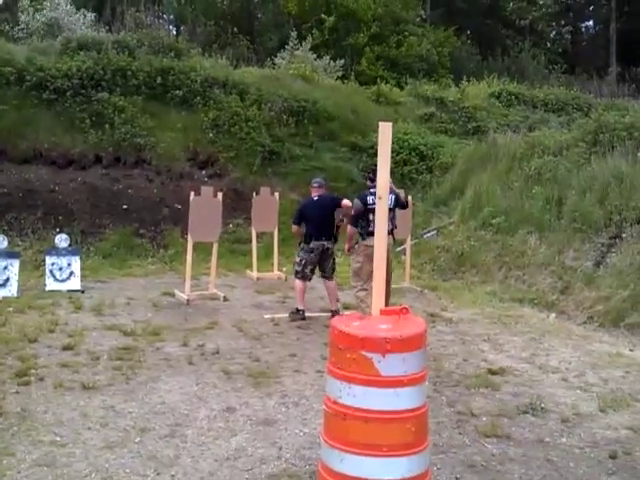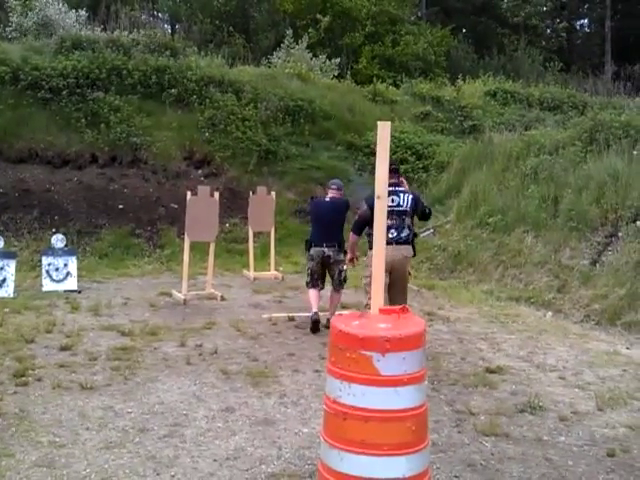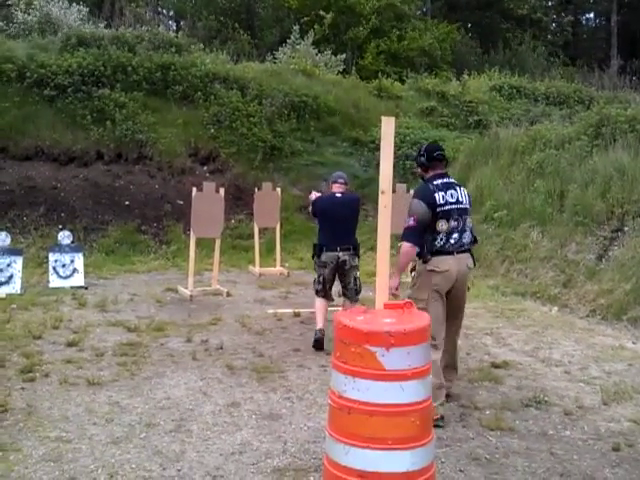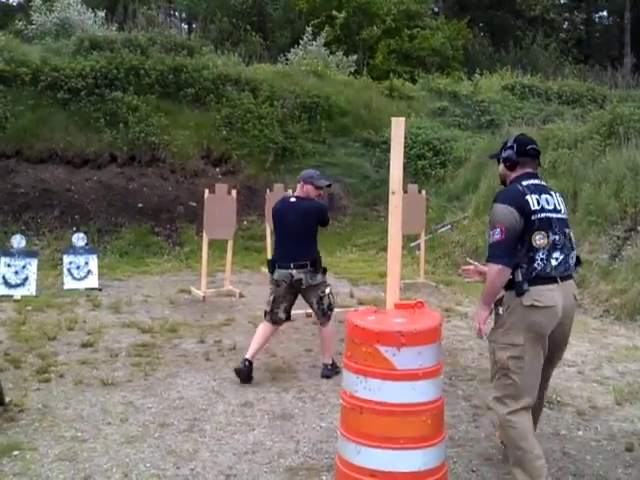
dt=1s
person 1, frame 1
left shoulder: (363, 197)
right shoulder: (392, 196)
left elbow: (353, 223)
right elbow: (405, 203)
left wrist: (348, 242)
right wrist: (392, 188)
left hip: (367, 243)
right hip: (386, 242)
left knee: (362, 283)
right knee: (384, 280)
left ankle: (368, 315)
person 1, frame 2
left shoulder: (373, 198)
right shoulder: (412, 197)
left elbow: (357, 227)
right elbow: (426, 214)
left wrist: (351, 251)
right hip: (404, 252)
right knee: (399, 298)
person 1, frame 3
left shoulder: (424, 194)
right shoulder: (462, 192)
left elbow: (411, 240)
left wrist: (396, 275)
left hip: (435, 267)
right hip: (463, 263)
left knee: (430, 336)
right knee: (451, 330)
left ankle: (433, 406)
right ankle: (446, 386)
person 1, frame 4
left shoulder: (509, 199)
right shoulder: (554, 197)
left elbow: (500, 261)
left wrist: (482, 309)
right wrist: (487, 271)
left hip: (530, 302)
right hip: (565, 296)
left knee: (510, 397)
right knee: (534, 386)
right ankle: (526, 450)
person 2, frame 1
left shoulder: (303, 205)
right shoulder: (330, 199)
left elbow: (295, 229)
right elbow: (348, 204)
left hip: (310, 244)
right hip: (328, 244)
left knee: (300, 277)
right knee: (329, 277)
left ankle: (300, 310)
right ankle: (335, 310)
person 2, frame 2
left shoulder: (314, 204)
right shoulder: (343, 204)
left hip: (315, 249)
right hip: (335, 250)
left knee: (314, 285)
right knee: (338, 286)
left ankle: (315, 313)
right ankle: (330, 319)
person 2, frame 3
left shoulder: (320, 202)
right shoulder: (355, 200)
left elbow: (313, 211)
left hip: (325, 255)
right hip: (348, 255)
left knee: (322, 294)
right knee: (350, 297)
left ankle: (319, 330)
person 2, frame 4
left shoulder: (278, 207)
right shoulder: (316, 209)
right elbow: (324, 223)
left hip: (281, 272)
right hip: (307, 272)
left knee: (272, 319)
right knee: (325, 317)
left ankle: (247, 361)
right ankle: (329, 365)
